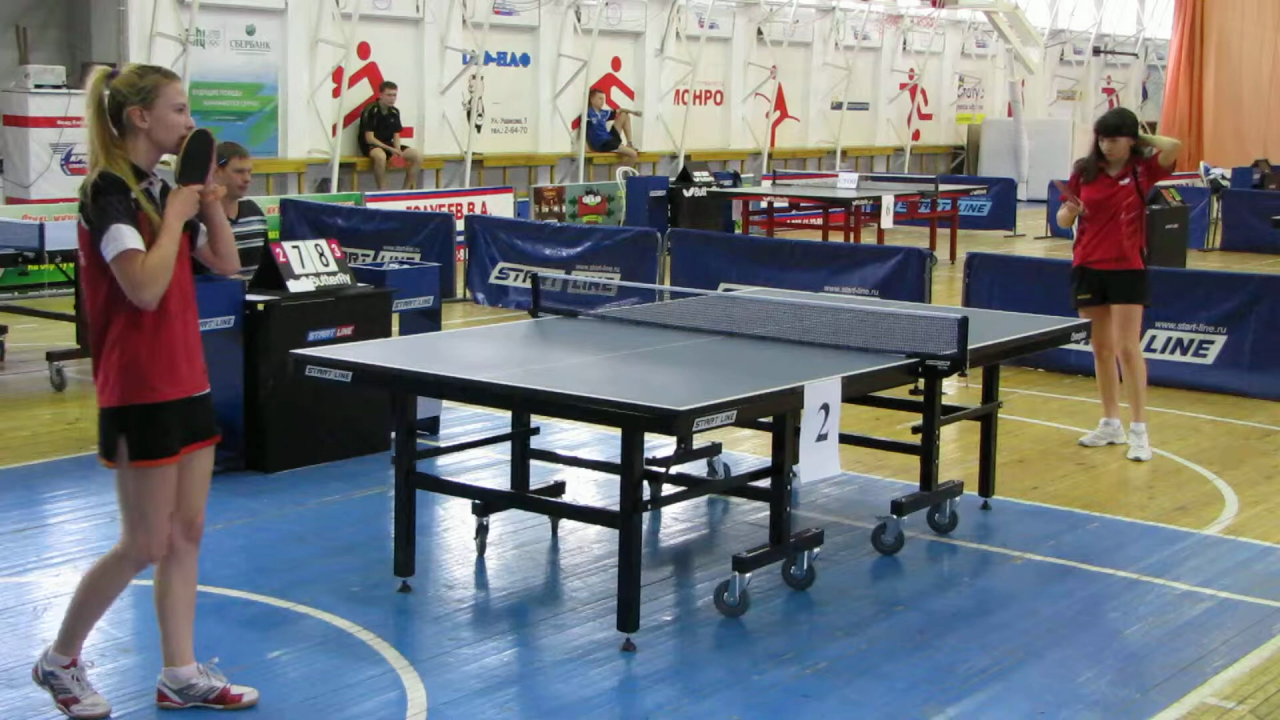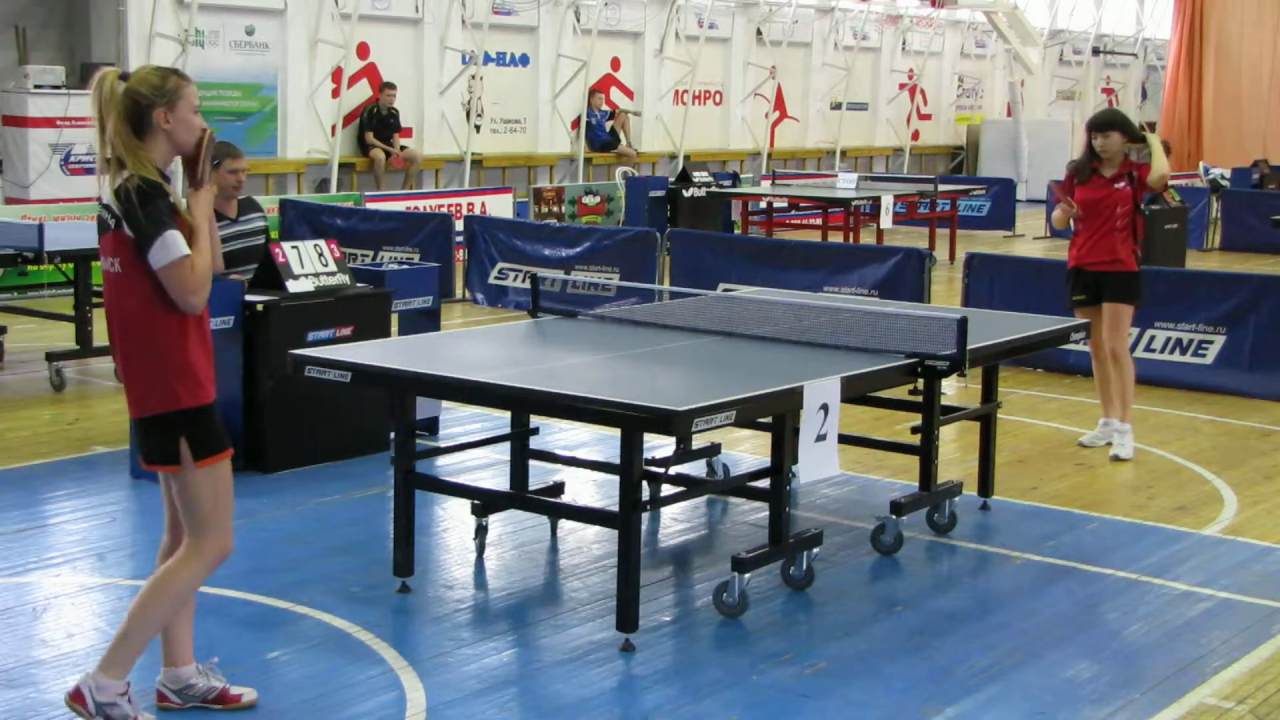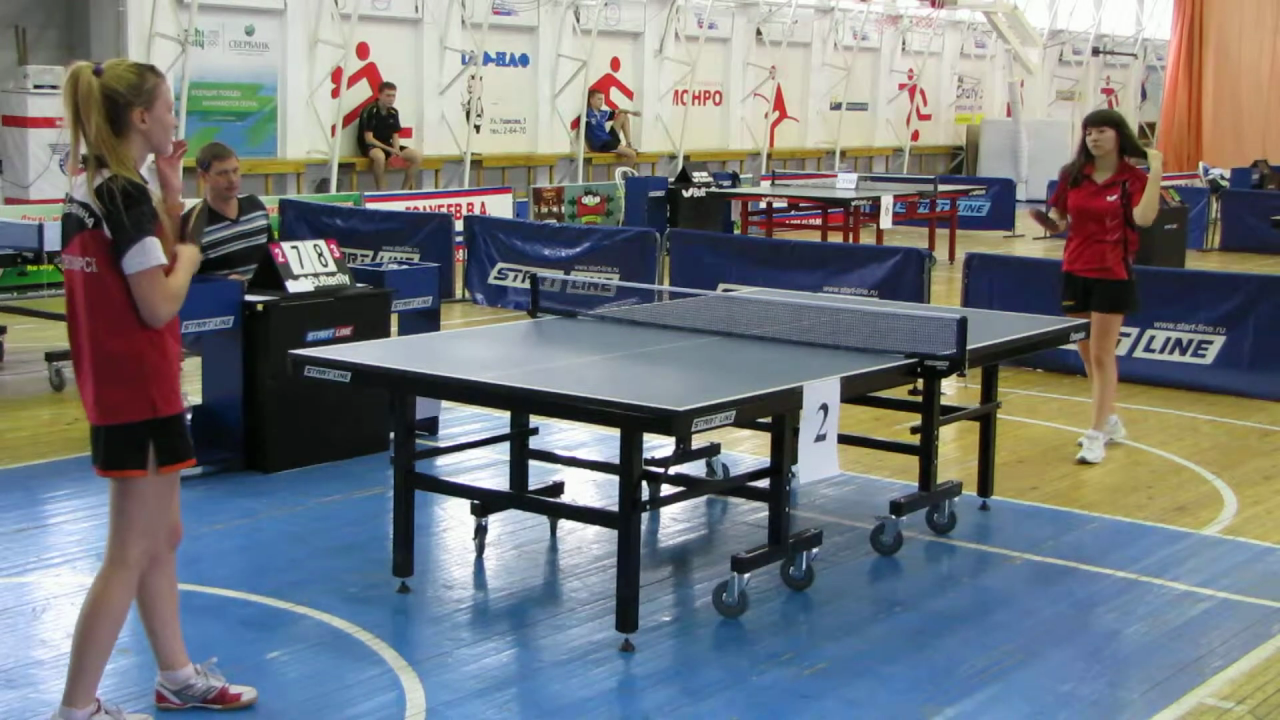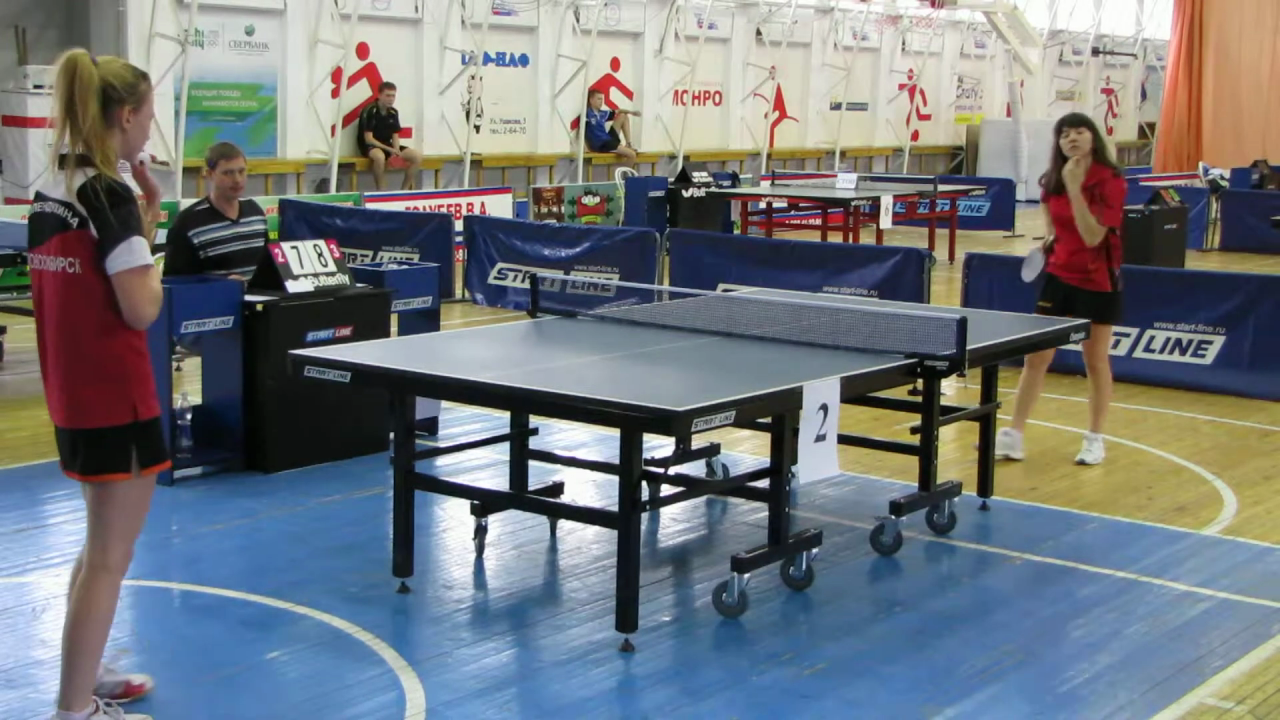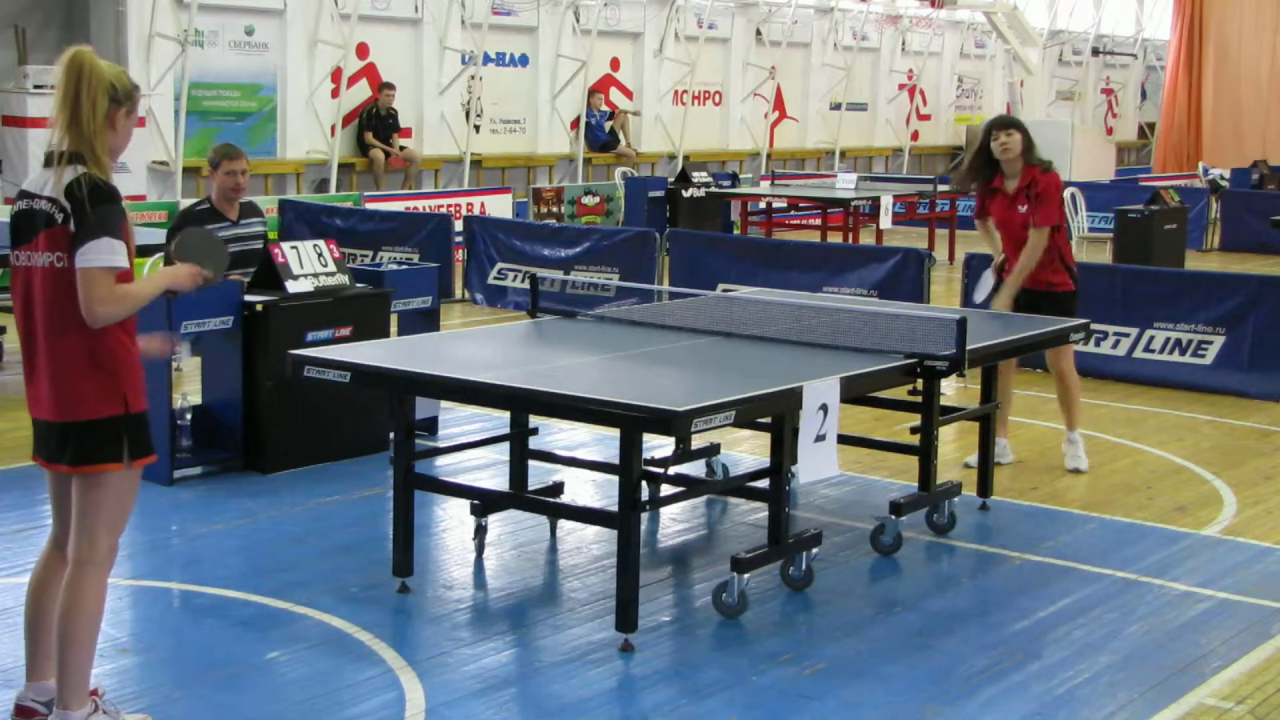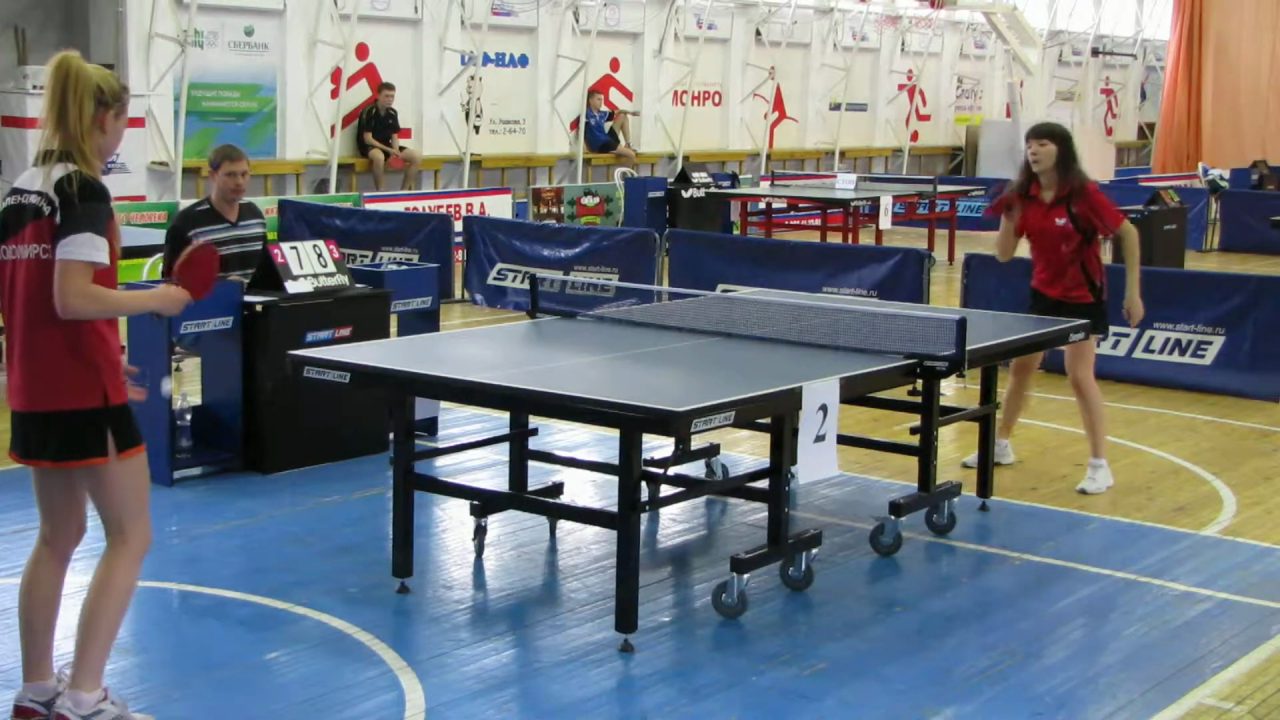
dt=0.5s
person 1, frame 1
left shoulder: (163, 188)
right shoulder: (106, 189)
left elbow: (227, 264)
right elbow: (144, 288)
left wrist: (209, 201)
right wrist: (176, 216)
left hip: (186, 379)
right hip: (140, 389)
left knee: (185, 533)
right knee: (143, 543)
right ankle: (60, 658)
person 1, frame 2
left shoulder: (133, 186)
right shoulder: (144, 193)
left elbow: (211, 263)
right elbow: (194, 293)
left wrist: (201, 200)
right wrist: (199, 214)
left hip: (163, 385)
right hip: (175, 388)
left knee: (185, 537)
right knee: (208, 546)
person 1, frame 3
left shoulder: (89, 188)
right shoulder: (126, 193)
right elbow: (159, 307)
left wrist: (169, 195)
right wrist: (187, 259)
left hip: (114, 389)
right hip: (139, 394)
left knee: (162, 538)
right knee: (129, 556)
person 1, frame 4
left shoulder: (52, 190)
right shoulder: (107, 194)
right elbow: (141, 308)
left wrist: (148, 219)
right wrist: (155, 275)
left hip: (72, 397)
right hip: (115, 400)
left knee: (104, 544)
right knee: (110, 559)
person 1, frame 5
right shoulder: (93, 193)
right elbow: (99, 305)
left wrist: (134, 340)
right wrist: (167, 278)
right hip: (101, 398)
left knee: (65, 543)
right knee: (93, 556)
person 1, frame 6
right shoulder: (82, 190)
right elbow: (72, 298)
right wrist: (152, 299)
right hip: (82, 394)
left knee: (58, 536)
right knee: (130, 539)
person 2, frame 1
left shoulder: (1142, 171)
right shoulder: (1084, 171)
left elbow: (1174, 146)
right elbow: (1062, 221)
left wrist: (1142, 138)
right wrist: (1070, 211)
left hip: (1127, 269)
right hip: (1088, 268)
left knee: (1127, 348)
right knee: (1100, 348)
left ankle: (1138, 430)
right ankle: (1111, 423)
person 2, frame 2
left shoulder: (1137, 172)
right shoulder: (1078, 172)
left elbow: (1161, 177)
right elbow: (1058, 222)
left wrist: (1154, 142)
right wrist: (1064, 212)
left hip: (1121, 269)
right hip: (1083, 268)
left knee: (1116, 347)
right knee: (1096, 349)
left ankle: (1124, 429)
right ankle: (1108, 422)
person 2, frame 3
left shoulder: (1134, 179)
right shoulder: (1072, 175)
left elbow: (1144, 219)
right elbow: (1057, 216)
left wrist: (1156, 169)
right wrist: (1054, 224)
left hip: (1112, 276)
right hip: (1075, 273)
left knee: (1102, 356)
right knee: (1087, 355)
left ankle: (1096, 437)
right ankle: (1110, 421)
person 2, frame 4
left shoulder: (1111, 182)
right shoulder: (1053, 181)
left elbow: (1093, 237)
left wrist: (1074, 188)
right wrist: (1051, 237)
left hip: (1096, 284)
right hip: (1058, 278)
left knee: (1095, 363)
right knee: (1034, 357)
left ankle: (1094, 438)
right ankle: (1012, 436)
person 2, frame 5
left shoulder: (1046, 181)
right shoulder: (988, 186)
left elbow: (1038, 244)
left wrist: (1007, 293)
right wrist: (998, 253)
left hip: (1054, 284)
right hip: (1013, 283)
left knee: (1061, 366)
right knee: (1001, 363)
left ankle: (1073, 438)
right ankle: (999, 444)
person 2, frame 6
left shoulder: (1084, 194)
right shoulder: (1023, 196)
left elbow: (1129, 234)
right elbow: (1003, 255)
left wrist: (1133, 291)
right wrist: (1008, 220)
left hip: (1083, 296)
right hip: (1043, 293)
left knee: (1080, 377)
right knee: (1020, 369)
left ankle: (1099, 466)
right ankle: (1001, 446)
